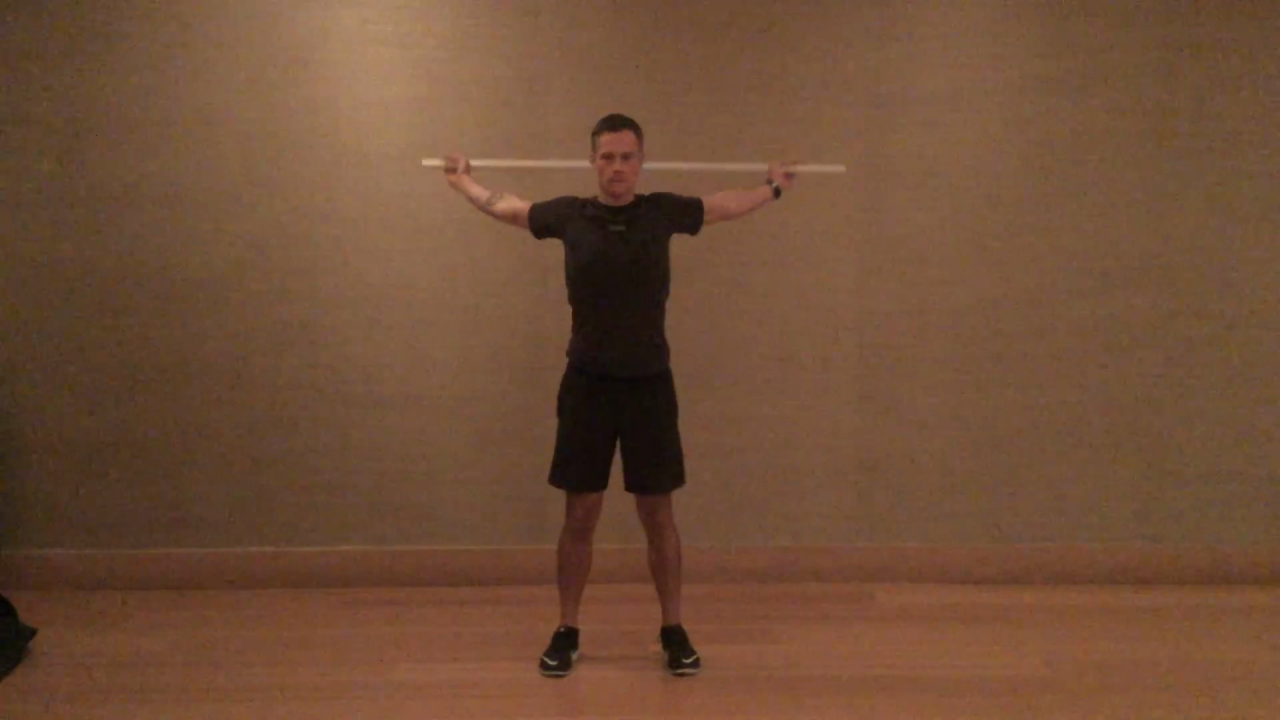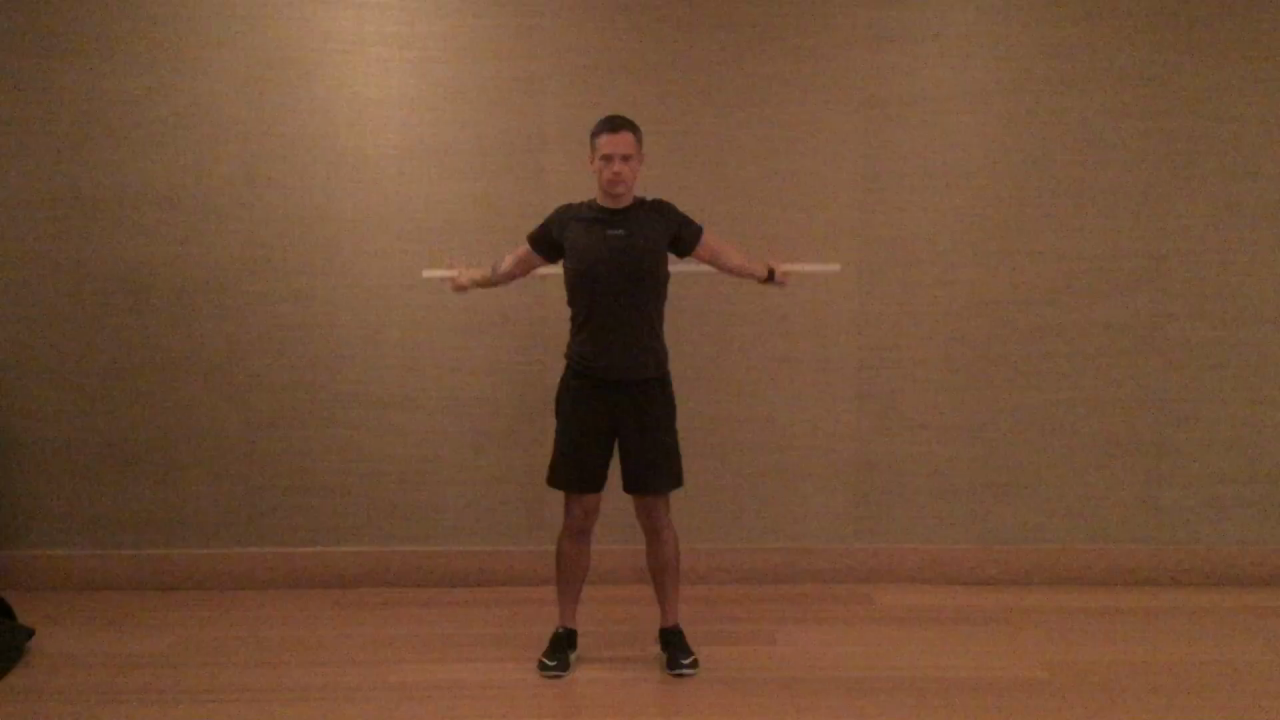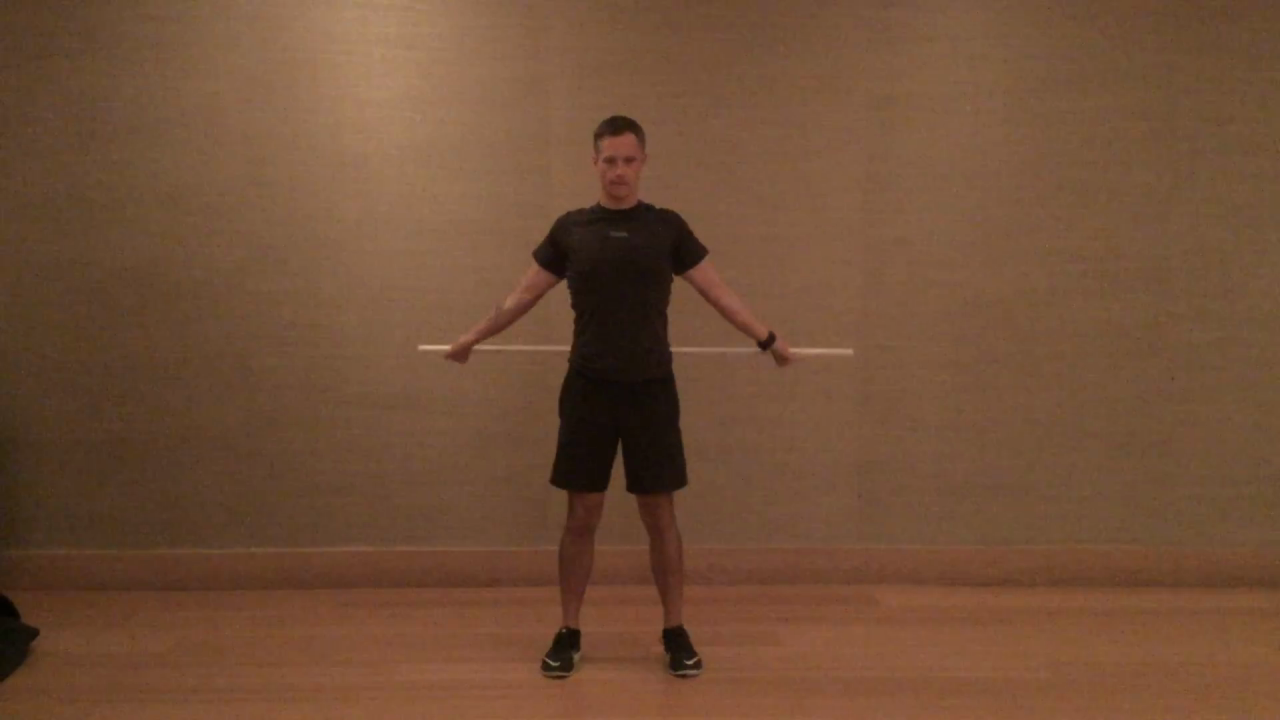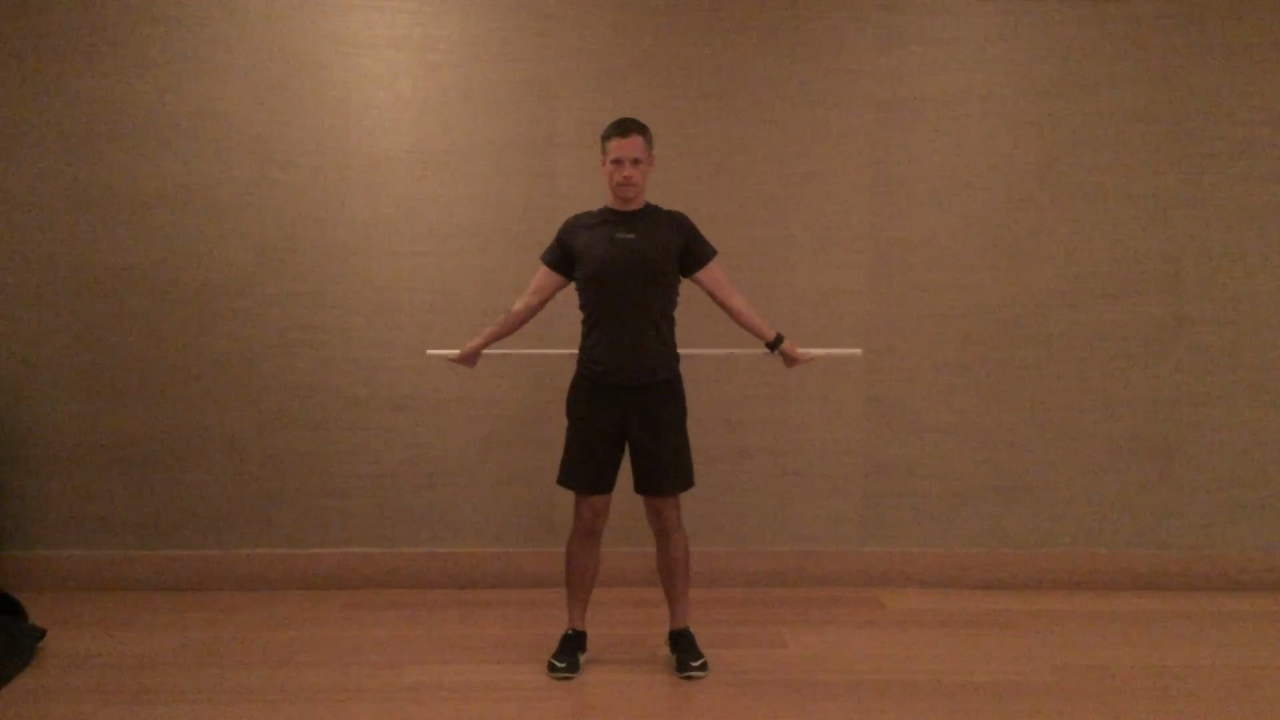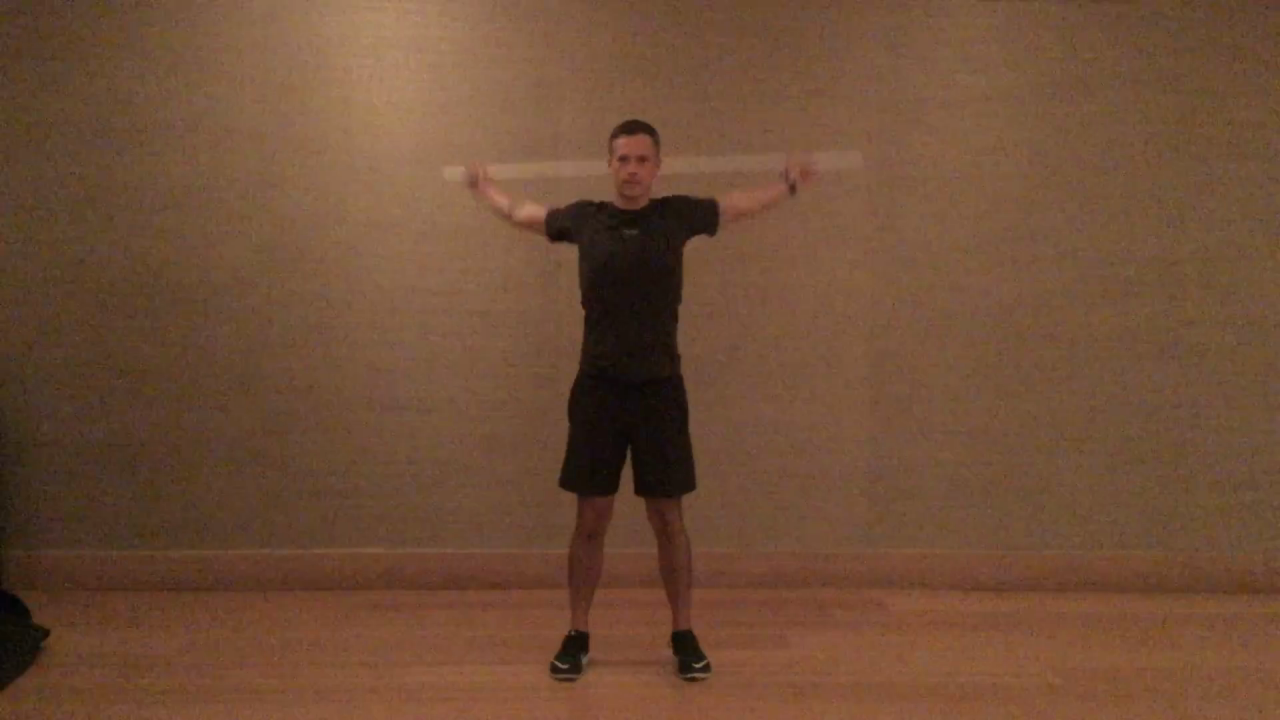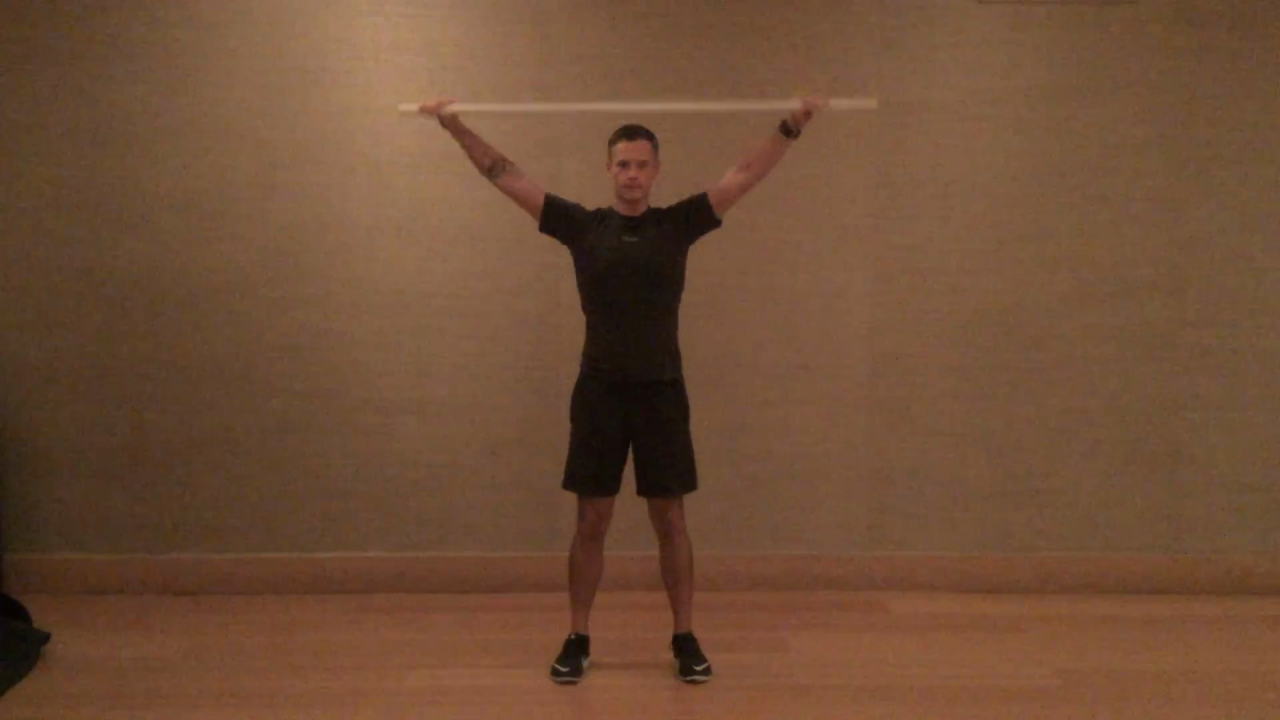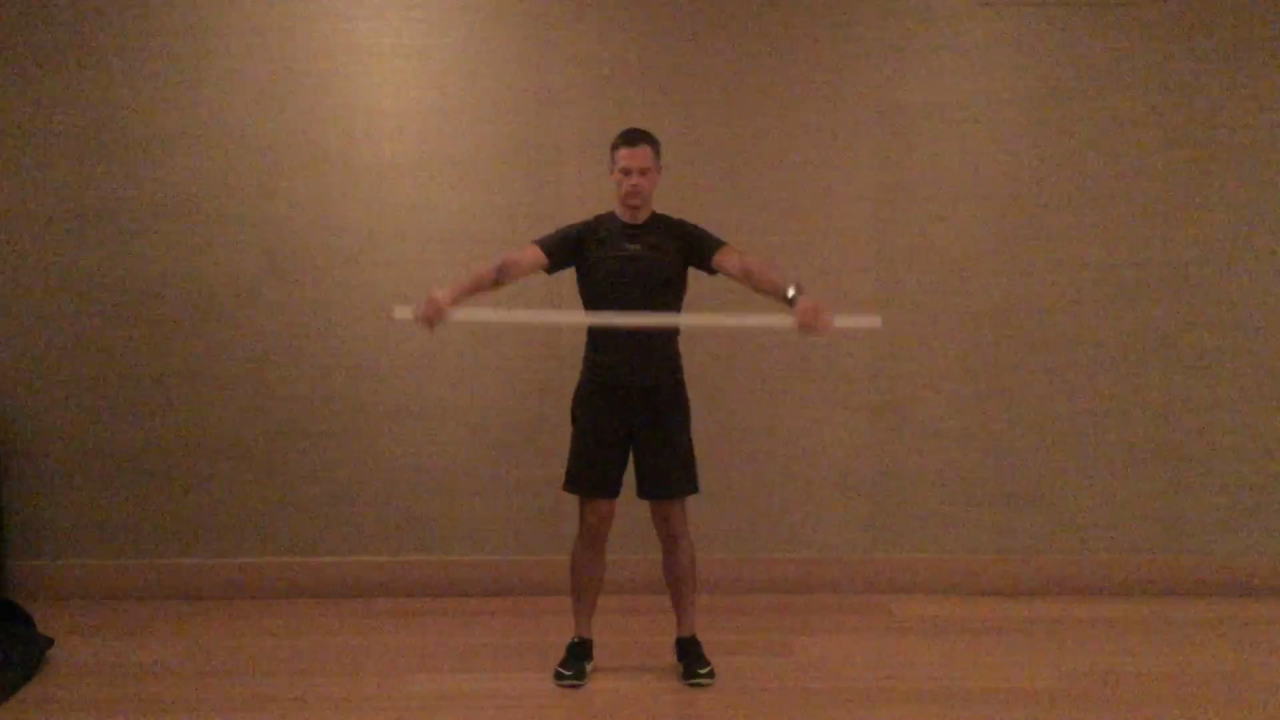
dt=0.4s
person 1, frame 1
left shoulder: (664, 211)
right shoulder: (569, 214)
left elbow: (724, 205)
right elbow: (507, 208)
left wrist: (772, 187)
right wrist: (465, 182)
left hip: (650, 385)
right hip: (586, 385)
left knee: (658, 514)
right knee: (579, 514)
left ankle: (673, 630)
right ankle: (567, 631)
person 1, frame 2
left shoulder: (662, 218)
right shoulder: (567, 221)
left elbow: (716, 251)
right elbow: (517, 263)
left wrist: (767, 273)
right wrist: (473, 280)
left hip: (648, 387)
right hip: (584, 387)
left knee: (656, 515)
right knee: (578, 515)
left ankle: (671, 631)
right ankle: (565, 633)
person 1, frame 3
left shoulder: (668, 226)
right shoulder: (570, 227)
left elbow: (717, 290)
right elbow: (524, 294)
left wrist: (767, 340)
right wrist: (474, 337)
left hip: (652, 389)
right hip: (588, 389)
left knee: (660, 515)
right knee: (581, 515)
left ankle: (675, 632)
right ankle: (569, 633)
person 1, frame 4
left shoulder: (675, 228)
right shoulder: (579, 229)
left elbow: (724, 291)
right elbow: (533, 296)
left wrist: (775, 341)
right wrist: (484, 341)
left hip: (658, 390)
right hip: (595, 391)
left knee: (667, 517)
right knee: (587, 517)
left ankle: (681, 633)
right ankle: (574, 634)
person 1, frame 5
left shoulder: (677, 216)
right shoulder: (582, 219)
left elbow: (745, 201)
right elbow: (520, 211)
left wrist: (791, 181)
right wrist: (484, 186)
left hip: (661, 390)
right hip: (598, 390)
left knee: (668, 520)
right knee: (590, 519)
left ankle: (683, 635)
right ankle: (577, 636)
person 1, frame 6
left shoulder: (679, 223)
right shoulder: (581, 225)
left elbow: (744, 173)
right elbow: (507, 176)
left wrist: (791, 124)
right wrist: (456, 125)
left hip: (662, 391)
right hip: (600, 392)
left knee: (670, 520)
right knee: (591, 520)
left ankle: (684, 638)
right ankle: (578, 639)
person 1, frame 7
left shoulder: (681, 235)
right shoulder: (584, 235)
left elbow: (739, 264)
right elbow: (517, 261)
left wrist: (793, 295)
right wrist: (454, 293)
left hip: (663, 394)
right hip: (600, 394)
left knee: (673, 522)
right knee: (592, 523)
left ankle: (688, 641)
right ankle: (582, 642)
